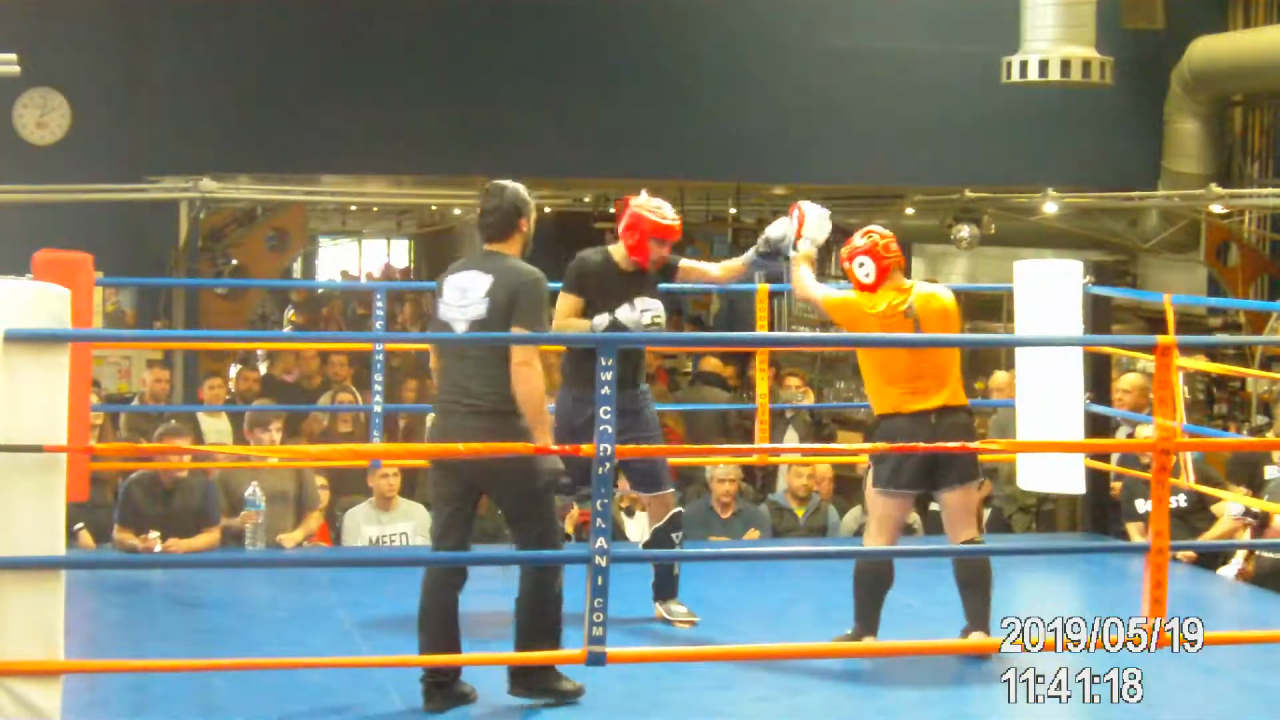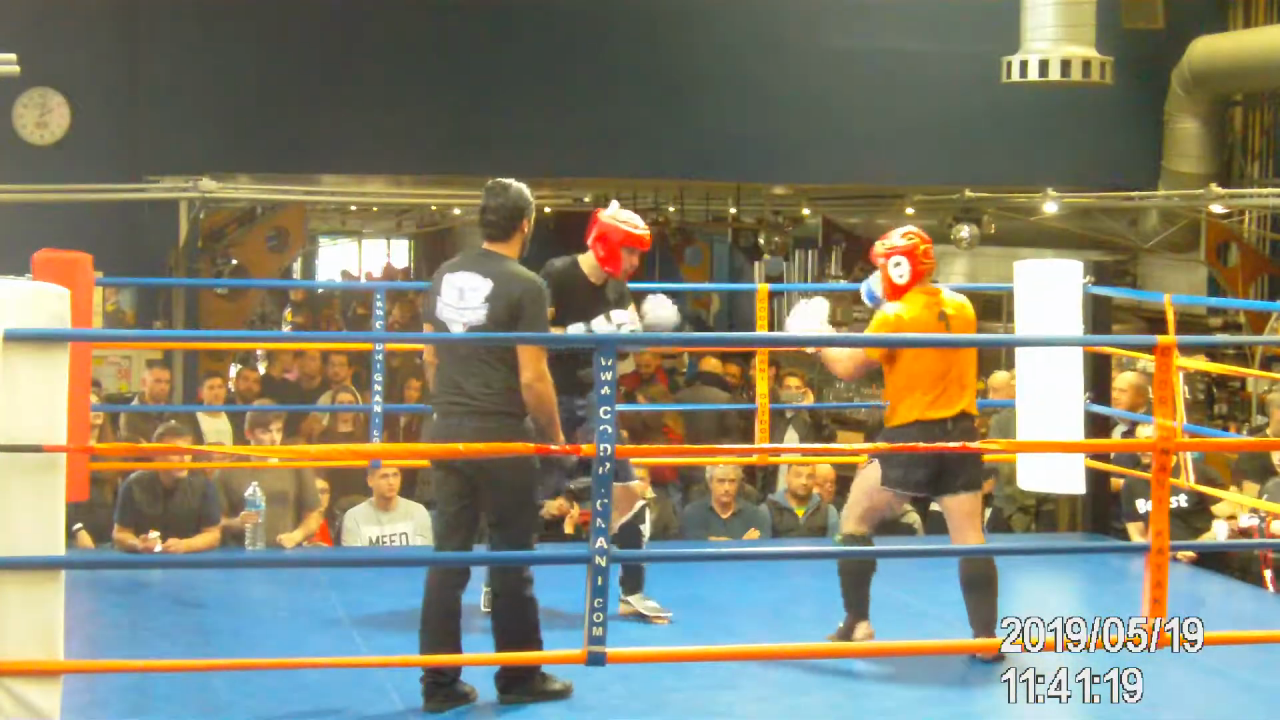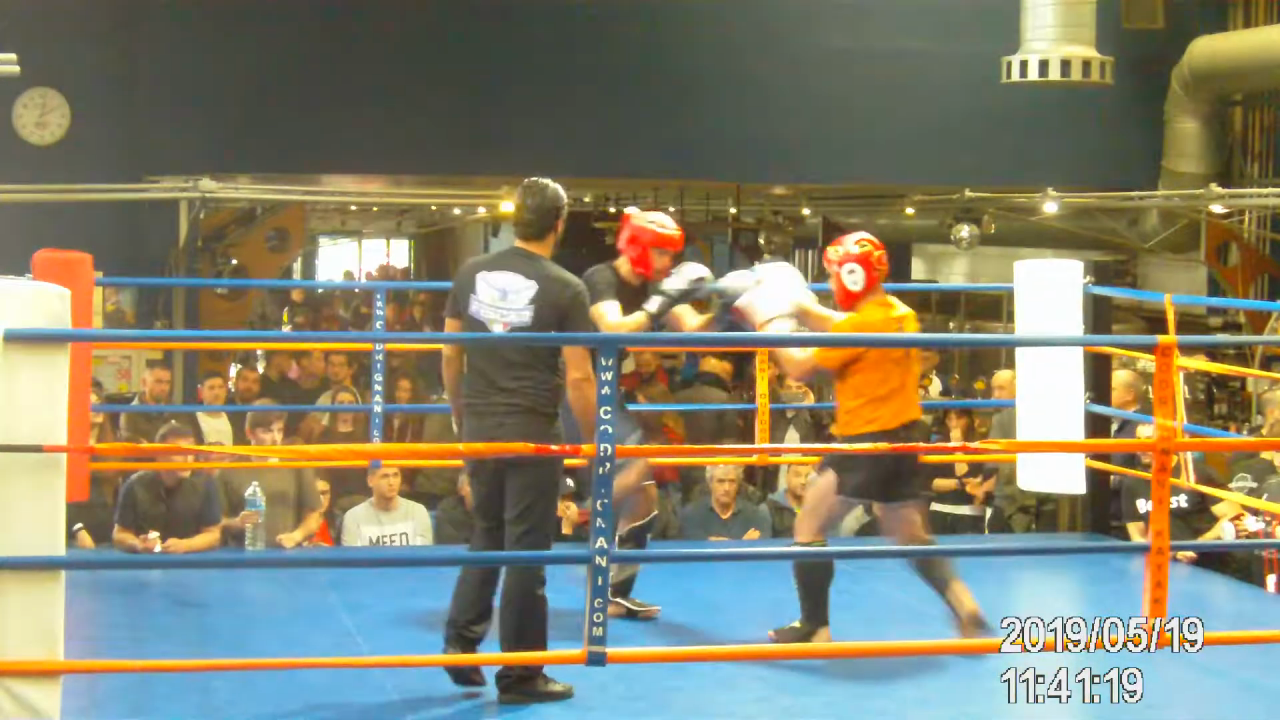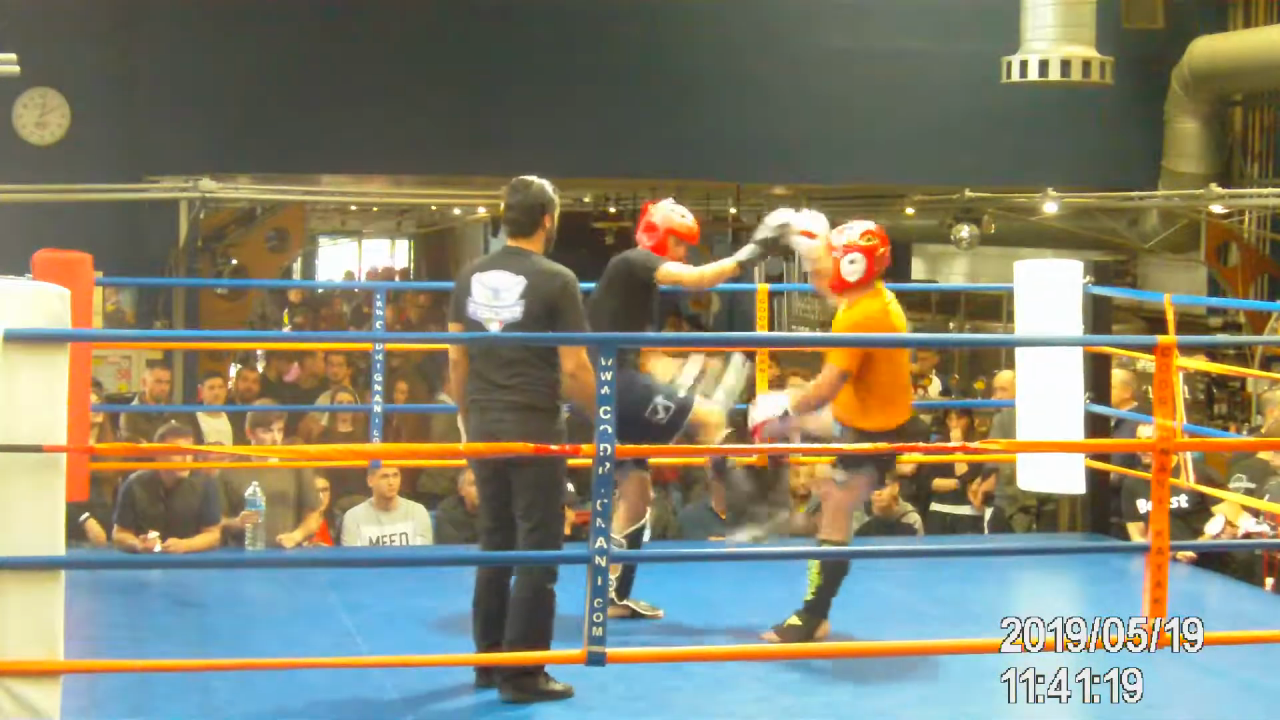
dt=0.4s
person 1, frame 1
left shoulder: (450, 277)
right shoulder: (524, 279)
right elbow: (524, 366)
right wrist: (544, 440)
left hip: (447, 433)
right hip: (500, 435)
left knee: (446, 555)
right knee: (541, 548)
left ankle: (439, 681)
right ankle: (534, 670)
person 1, frame 2
left shoulder: (445, 275)
right shoulder: (524, 285)
left elbow: (430, 358)
right elbow: (532, 378)
right wrist: (557, 438)
left hip: (448, 433)
right hip: (503, 436)
left knee: (448, 555)
right knee: (511, 558)
left ankle: (440, 681)
right ankle: (519, 675)
person 1, frame 3
left shoulder: (472, 273)
right shoulder: (565, 288)
left elbow: (450, 355)
right elbow: (578, 378)
right wrist: (594, 442)
left hip: (480, 429)
right hip: (531, 434)
left knee: (485, 540)
right knee: (526, 553)
left ankle: (460, 640)
right ankle: (520, 676)
person 1, frame 4
left shoulder: (470, 276)
right shoulder: (555, 279)
left elbow: (457, 361)
right elbow: (573, 368)
left hip: (485, 429)
right hip: (535, 430)
left knee: (494, 545)
right knee: (537, 550)
left ankle: (490, 660)
right ankle: (522, 672)
person 2, frame 1
left shoulder: (860, 309)
right shoulder: (942, 299)
left elbow: (805, 288)
left wrist: (805, 243)
left hip: (901, 431)
right hip: (952, 425)
left knee: (880, 538)
right knee: (966, 535)
left ankle: (865, 632)
right ankle: (979, 630)
person 2, frame 2
left shoulder: (894, 317)
right shoulder: (962, 307)
left elbow: (846, 367)
left wrist: (814, 332)
left hip: (910, 435)
right hip: (960, 431)
left knee: (855, 522)
right knee: (970, 540)
left ankle: (857, 622)
right ankle: (986, 635)
person 2, frame 3
left shoulder: (859, 326)
right shoulder: (901, 313)
left elbow: (798, 368)
left wrist: (771, 317)
right wrist: (799, 304)
left hip: (864, 445)
right hip: (905, 438)
left knee: (809, 528)
right knee: (911, 537)
left ankle: (814, 625)
right ankle: (961, 602)
person 2, frame 4
left shoulder: (860, 318)
right shoulder: (877, 297)
left elbow: (829, 383)
right elbow: (825, 281)
left wrist: (784, 408)
right wrist: (814, 246)
left hip: (873, 432)
right hip: (863, 420)
left knee: (832, 528)
right knee: (781, 410)
left ankle: (812, 620)
person 3, frame 1
left shoulder: (656, 265)
right shoulder: (588, 265)
left elbow: (717, 273)
right elbow: (560, 327)
left wrist: (760, 254)
right wrist: (613, 322)
left hip: (631, 397)
right hip: (582, 397)
left knee: (662, 497)
left ankle: (666, 597)
person 3, frame 2
left shoulder: (616, 288)
right shoulder: (557, 274)
left elbow: (635, 338)
left wrist: (656, 323)
right wrist: (587, 331)
left hip: (588, 402)
left knee: (626, 492)
left ankle: (632, 593)
person 3, frame 3
left shoulder: (646, 288)
right shoulder: (599, 279)
left elbow: (691, 328)
right elbow: (615, 332)
right wrist: (663, 299)
left knee: (644, 498)
right knee: (636, 466)
left ankle: (616, 593)
person 3, frame 4
left shoulder: (648, 279)
right shoulder: (633, 263)
left elbow: (643, 356)
right elbow: (697, 279)
left wrist: (685, 373)
right wrist: (752, 251)
left hip: (615, 388)
right hip: (611, 386)
left knee: (636, 493)
right knee: (707, 418)
left ankle: (616, 595)
